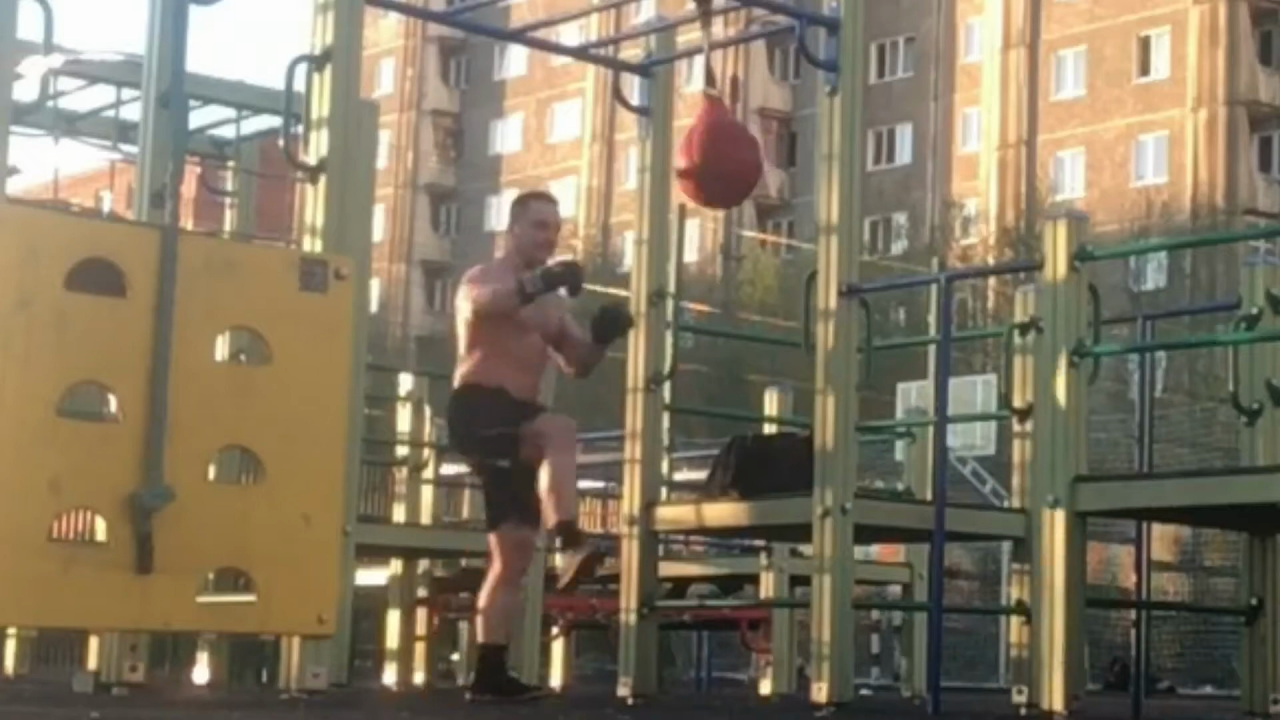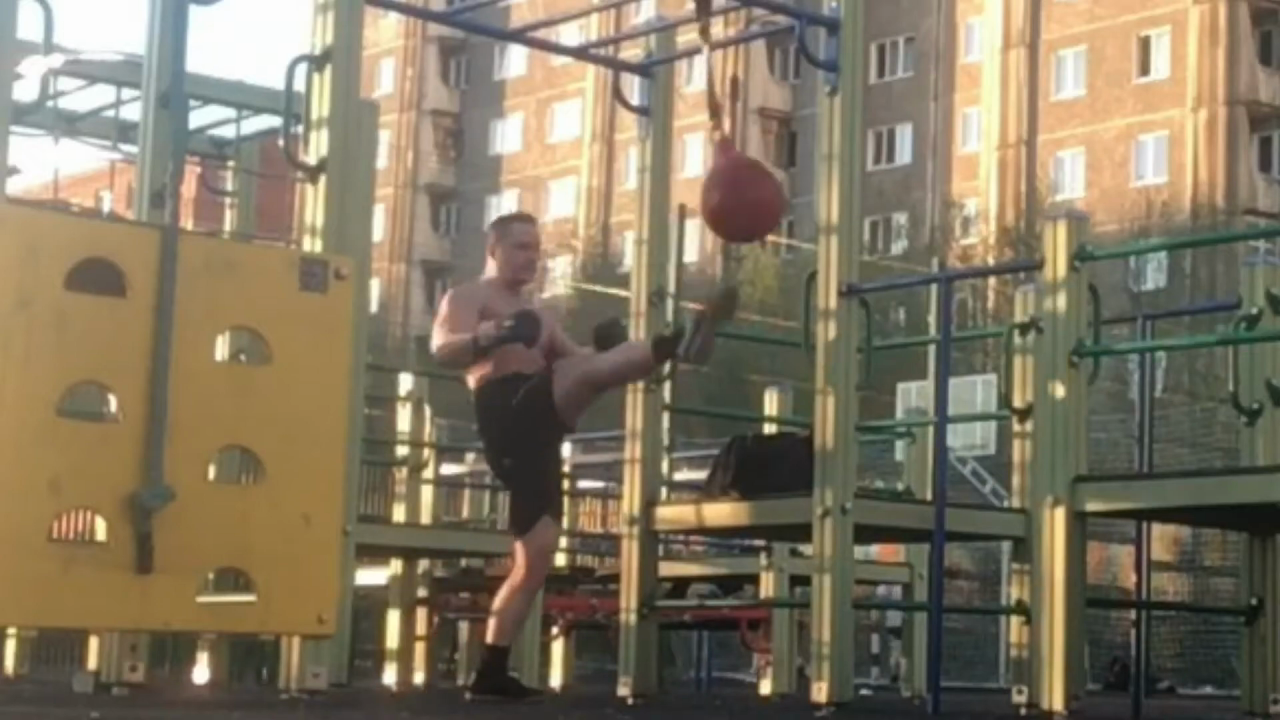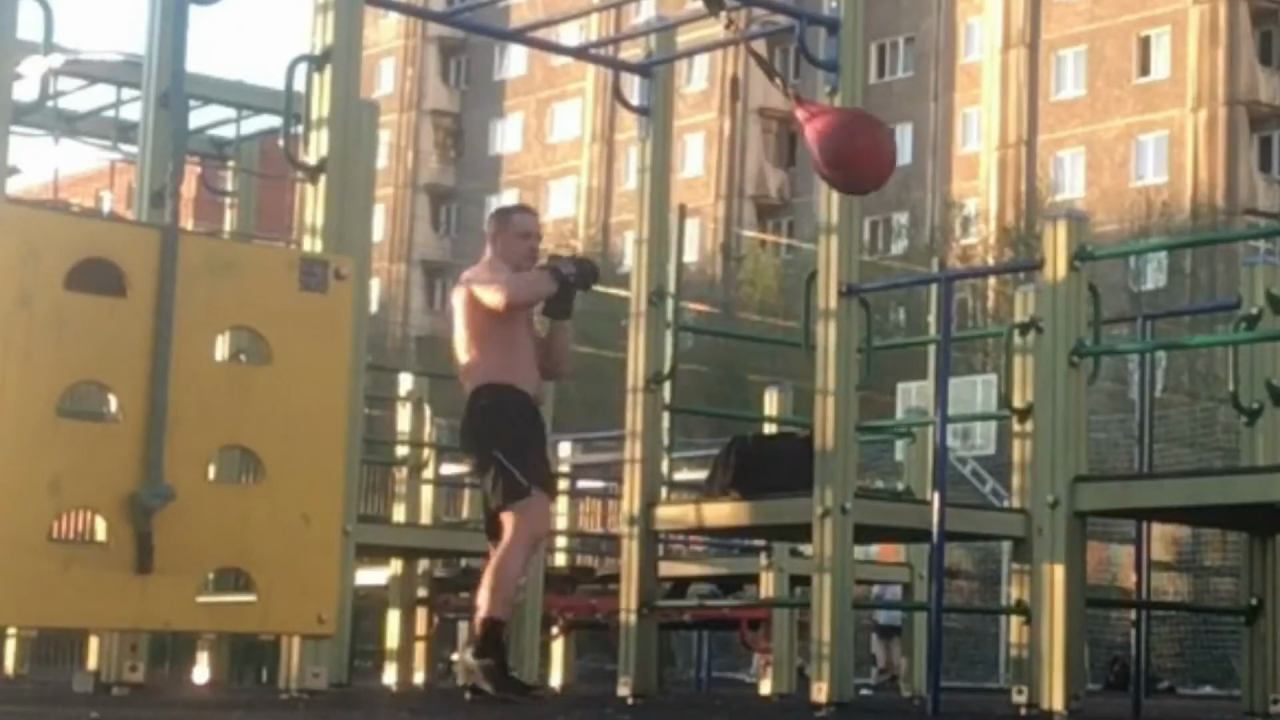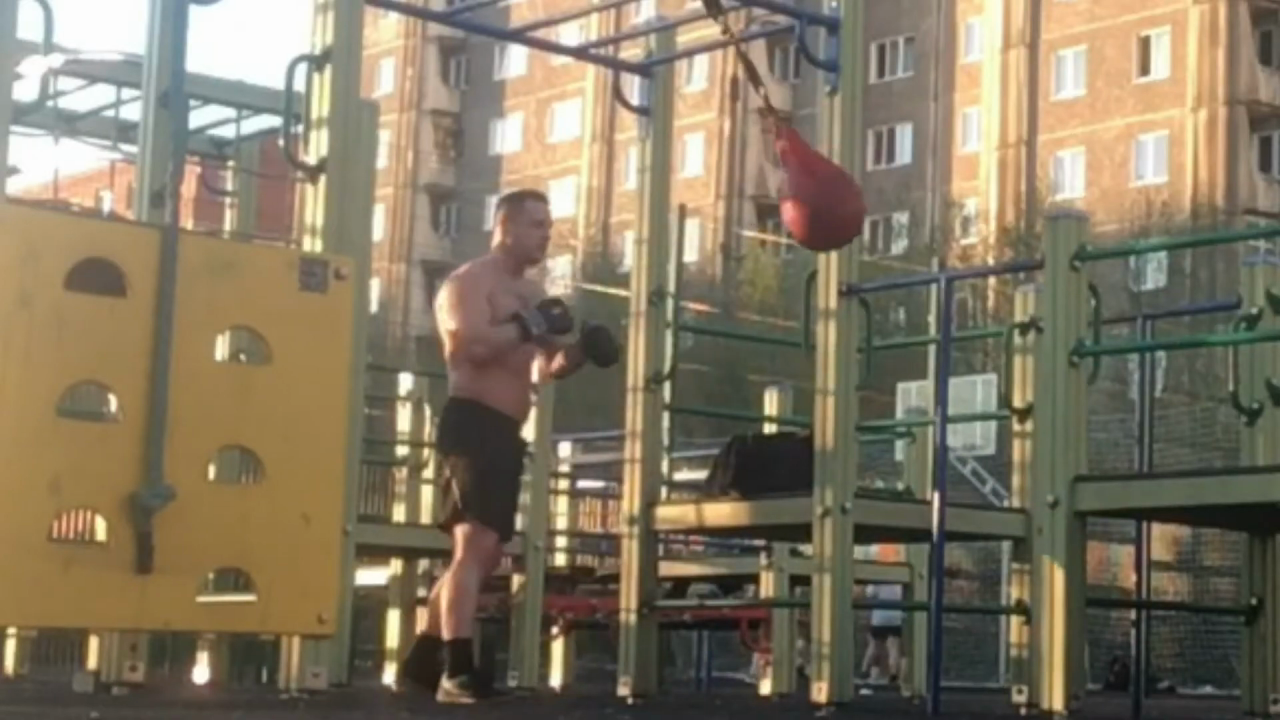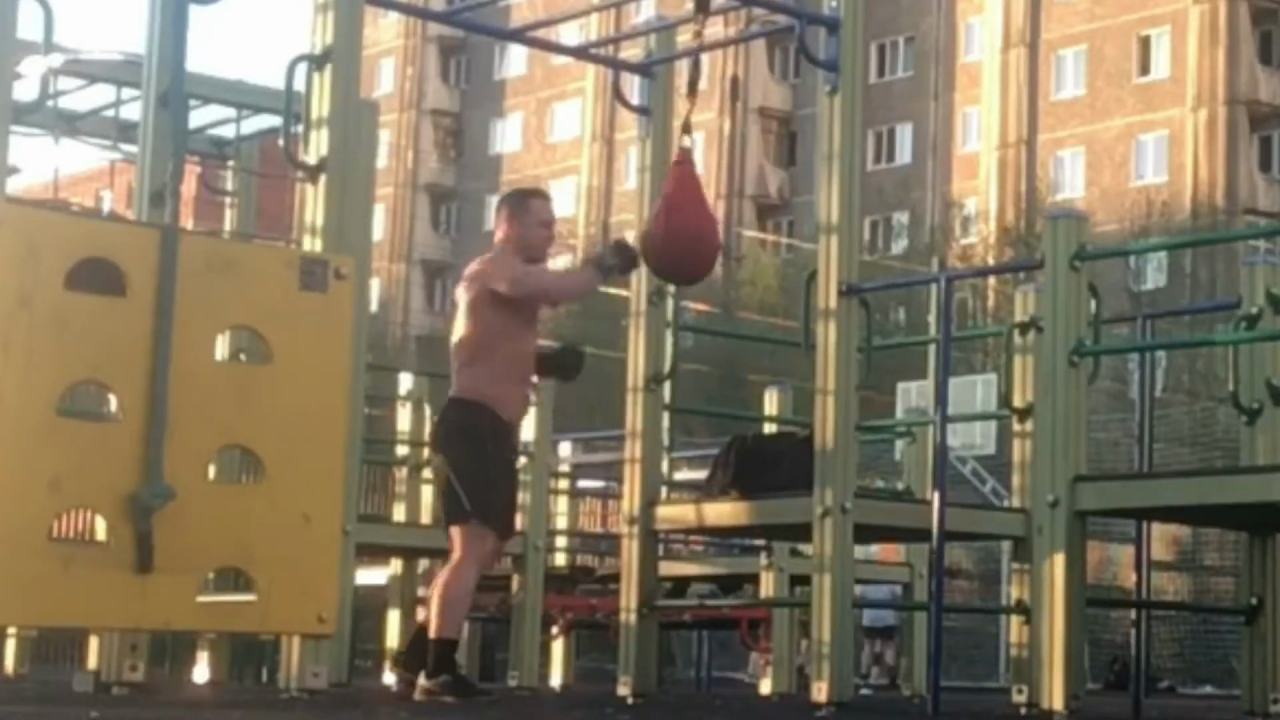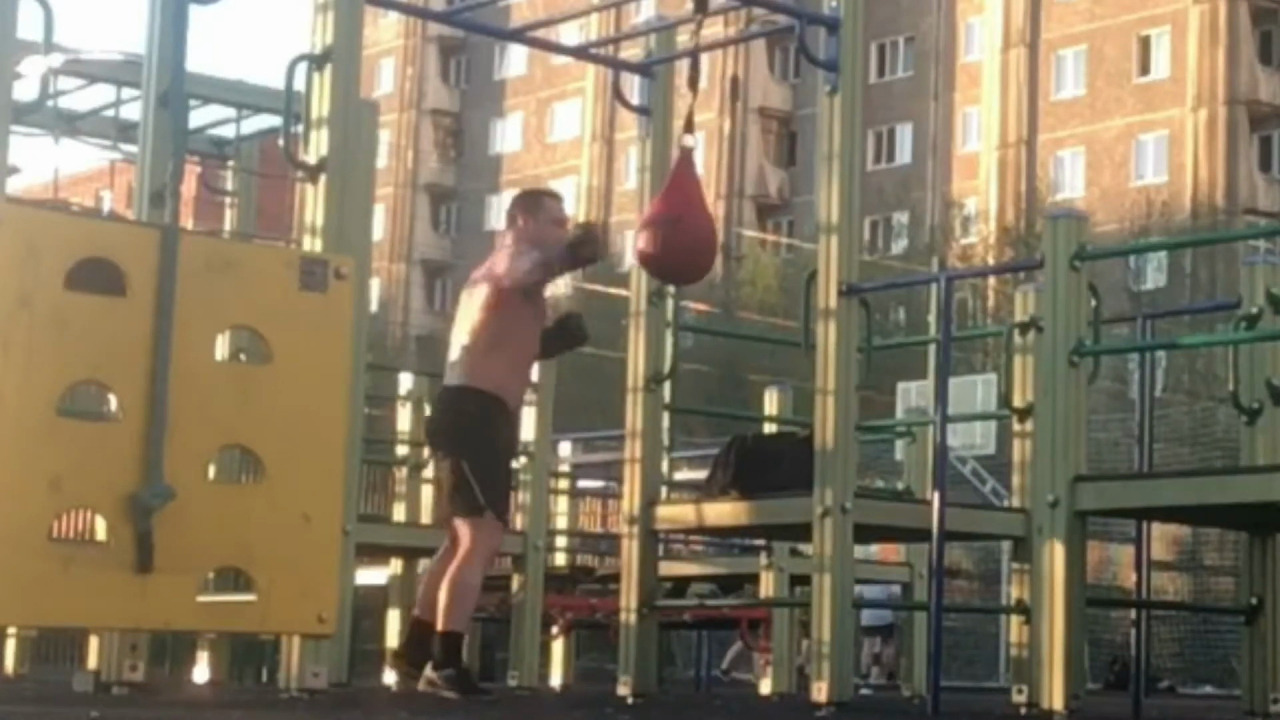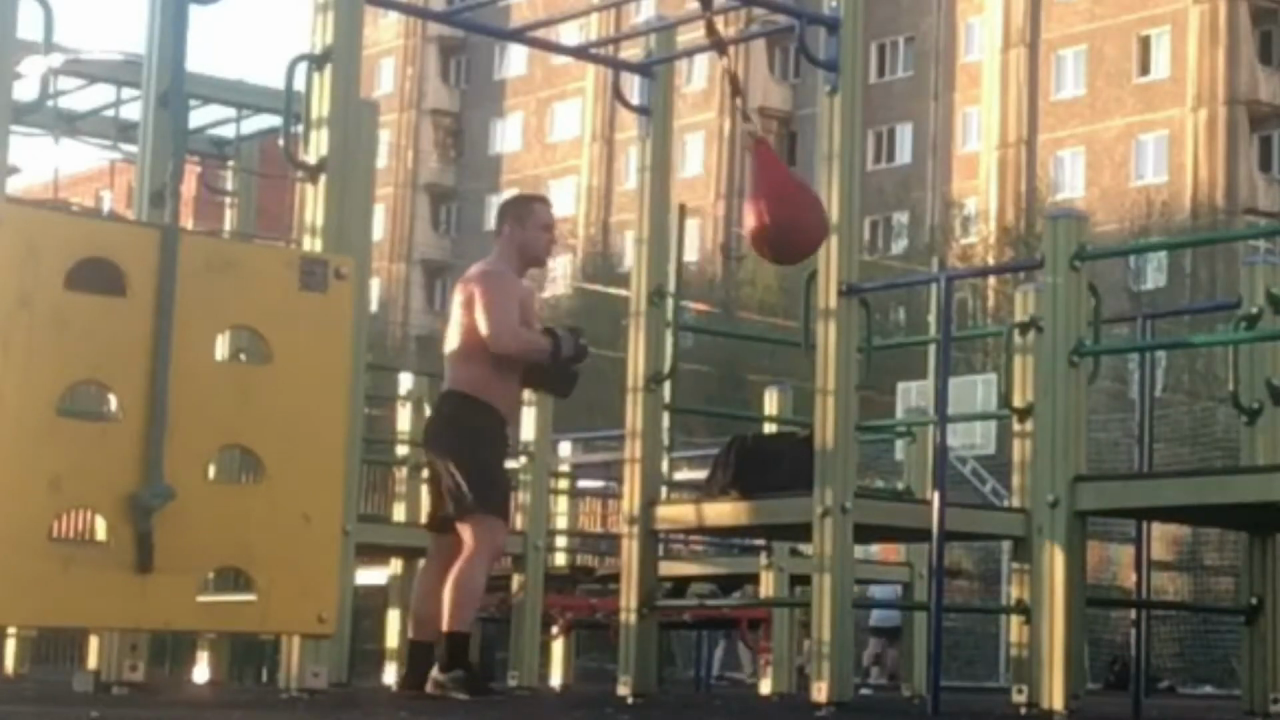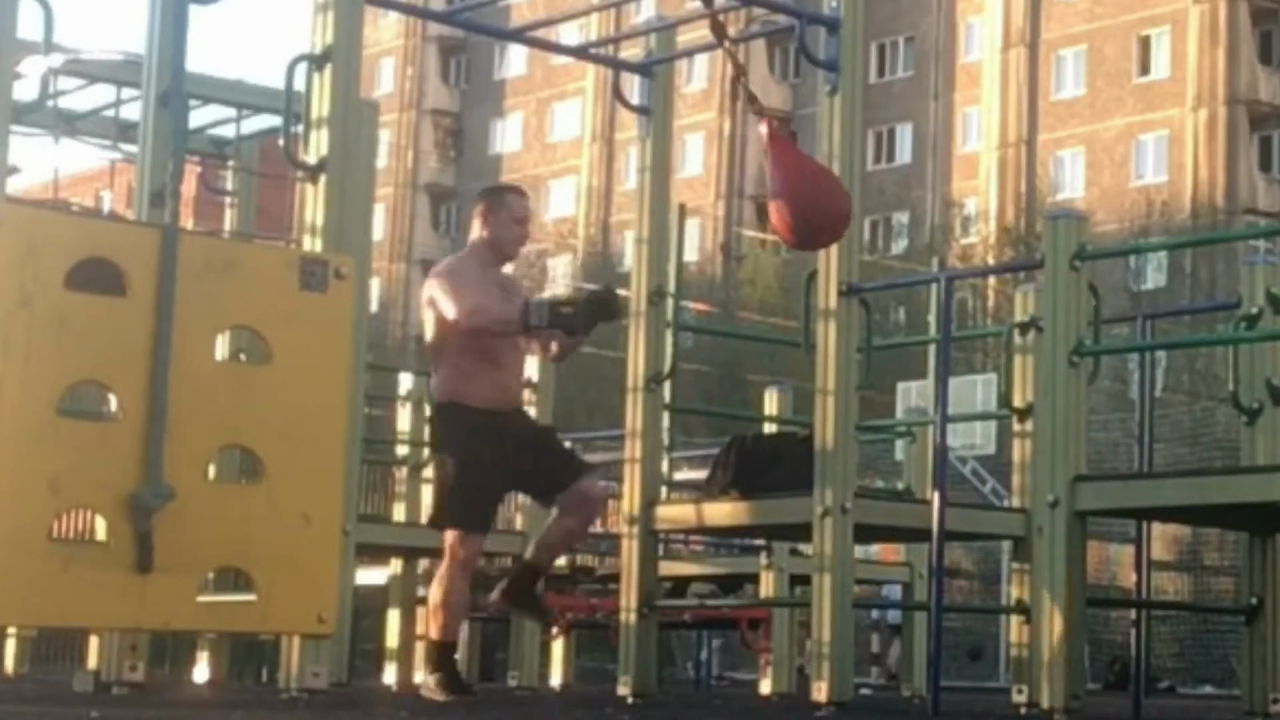
dt=0.3s
person 1, frame 1
left shoulder: (545, 299)
right shoulder: (488, 274)
left elbow: (580, 362)
right elbow: (481, 304)
left wrist: (600, 335)
right wrist: (537, 280)
left hip: (514, 423)
right hip: (478, 412)
left knee: (516, 552)
right knee: (560, 433)
left ankle: (489, 673)
right ankle: (569, 542)
person 1, frame 2
left shoulder: (536, 316)
right shoulder: (465, 297)
left elbow: (568, 362)
right elbow: (443, 350)
left wrist: (605, 349)
right wrist: (499, 334)
left hip: (536, 428)
right hip: (509, 405)
left knee: (533, 559)
right knee: (589, 368)
left ankle: (490, 674)
right ankle: (673, 345)
person 1, frame 3
left shoulder: (509, 290)
right shoulder: (482, 276)
left elbow: (554, 368)
right elbow: (515, 295)
left wrist: (562, 306)
right wrist: (560, 275)
left hip: (519, 424)
right hip: (500, 415)
left knee: (514, 540)
right knee: (531, 524)
left ankle: (487, 660)
right ankle: (483, 652)
person 1, frame 4
left shoulder: (526, 294)
right shoulder: (470, 281)
left elbow: (543, 369)
right elbow: (473, 345)
left wrist: (579, 349)
right wrist: (530, 324)
left hip: (505, 434)
right hip: (472, 426)
left knee: (485, 554)
right knee: (473, 547)
left ankle: (423, 658)
right ankle: (457, 672)
person 1, frame 5
left shoulder: (519, 280)
right shoulder: (488, 271)
right elbow: (562, 287)
left wrist: (546, 361)
right wrist: (607, 262)
left hip: (495, 435)
right hip: (469, 428)
left knee: (471, 552)
right knee: (475, 547)
left ankle: (419, 658)
right ankle: (439, 671)
person 1, frame 6
left shoulder: (513, 273)
right shoulder: (510, 260)
left elbow: (512, 348)
right elbow: (522, 274)
left wrist: (548, 341)
right wrist: (569, 254)
left hip: (477, 418)
right hip: (470, 415)
left knee: (464, 541)
right knee: (481, 539)
left ankle: (416, 650)
right ankle: (445, 664)
person 1, frame 7
left shoulder: (507, 292)
right shoulder: (496, 279)
right elbow: (501, 341)
left wrist: (551, 369)
right wrist: (559, 346)
left hip: (480, 427)
right hip: (464, 424)
left knee: (449, 549)
right knee: (486, 540)
left ankle: (418, 669)
right ankle: (452, 665)
person 1, frame 8
left shoulder: (509, 289)
right shoulder: (451, 274)
left elbow: (553, 349)
right elbow: (471, 318)
left wrist: (579, 319)
right wrist: (547, 313)
left hip: (512, 423)
right hip: (464, 427)
left knee: (591, 494)
right knee: (463, 551)
left ankle: (522, 582)
right ankle: (439, 668)
